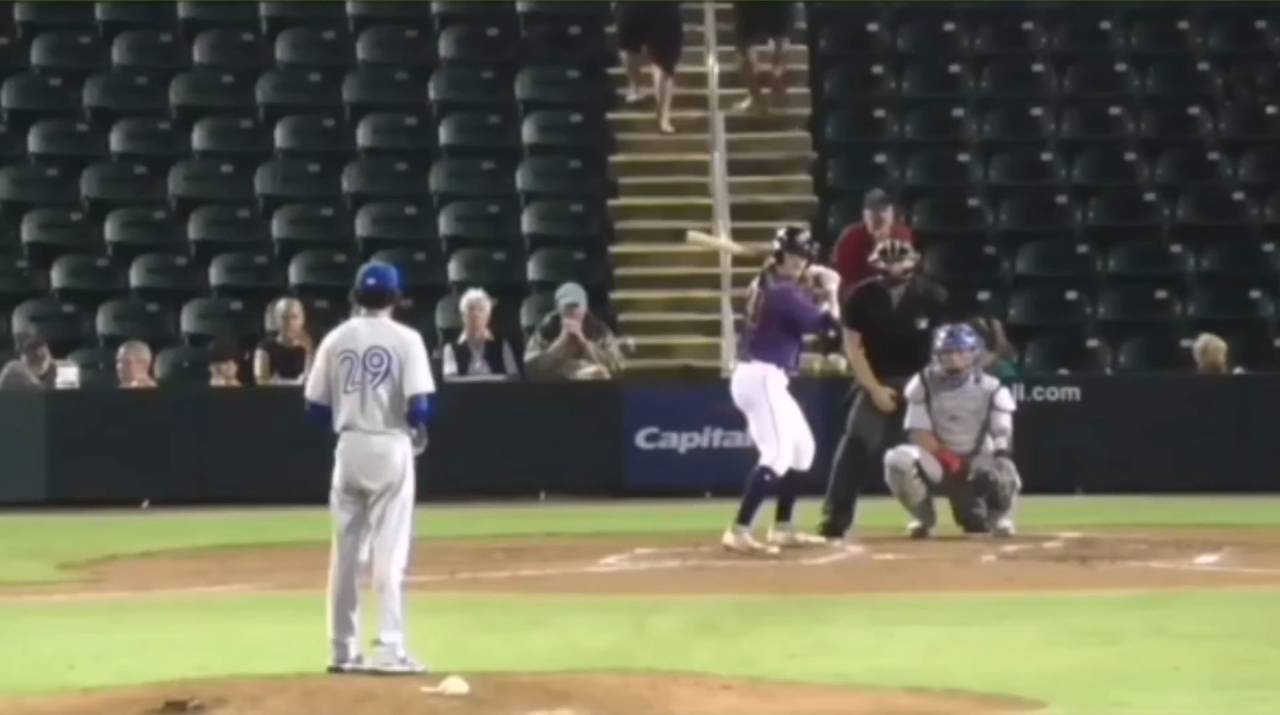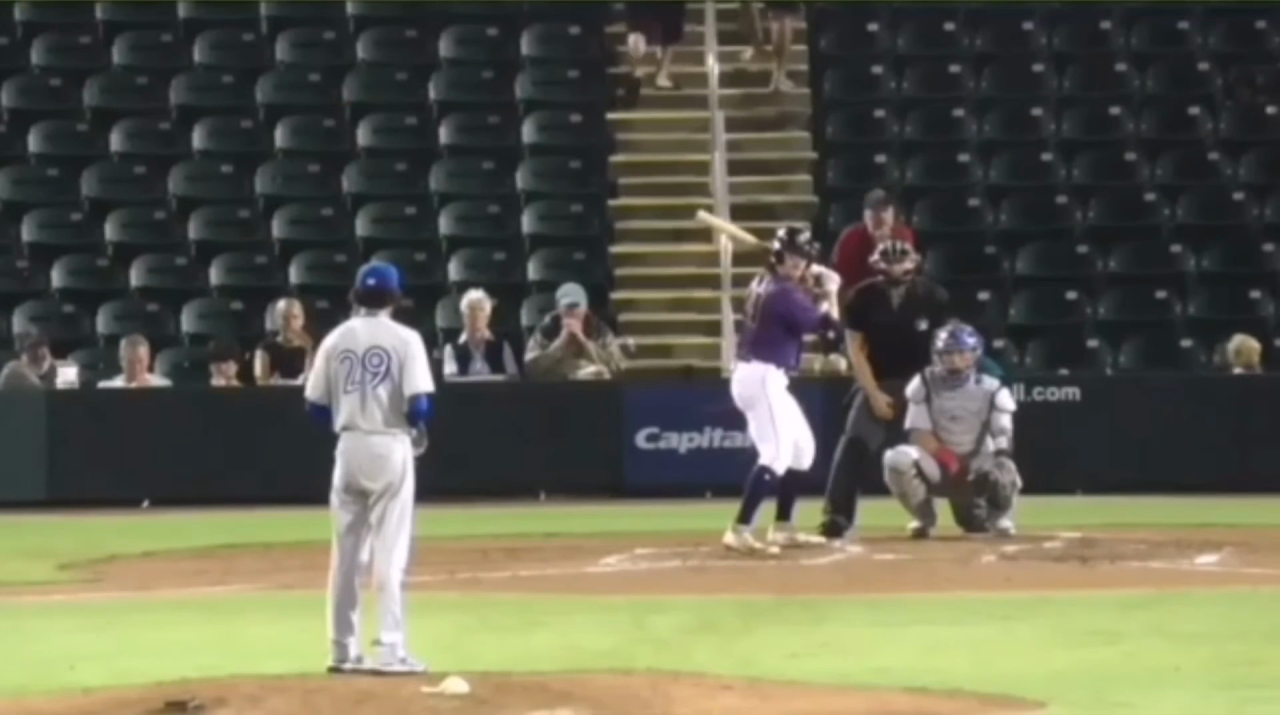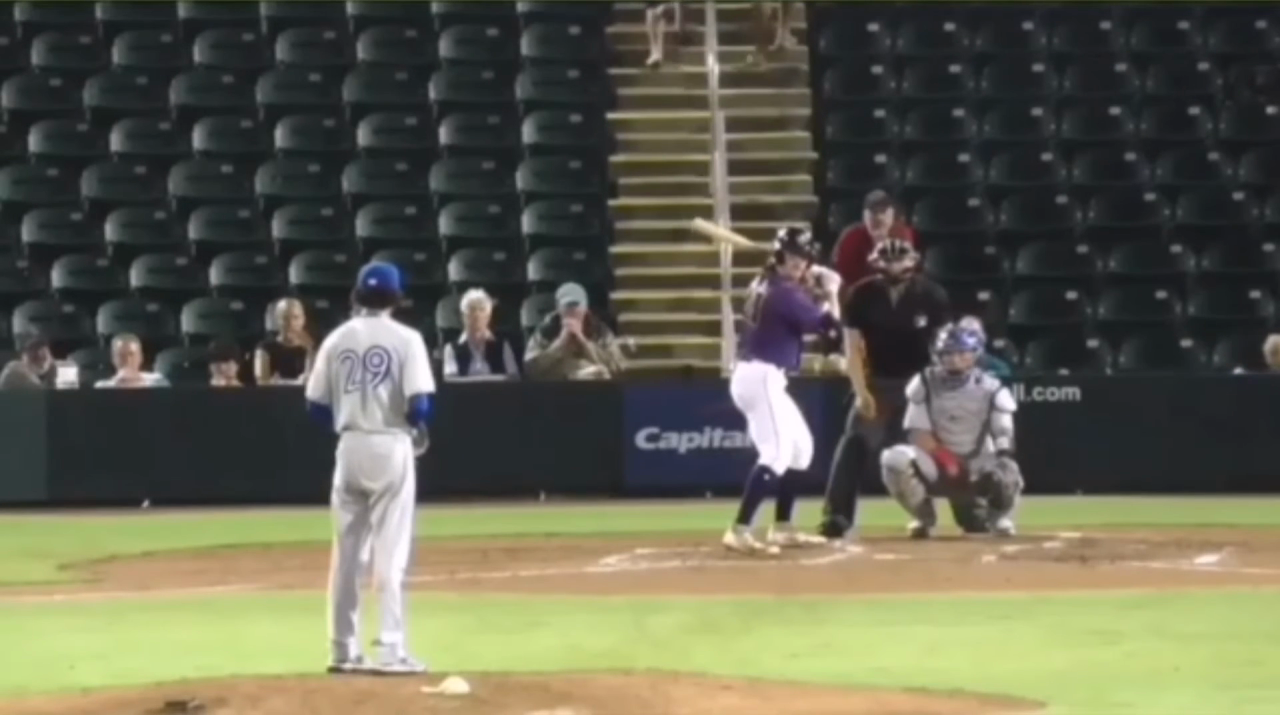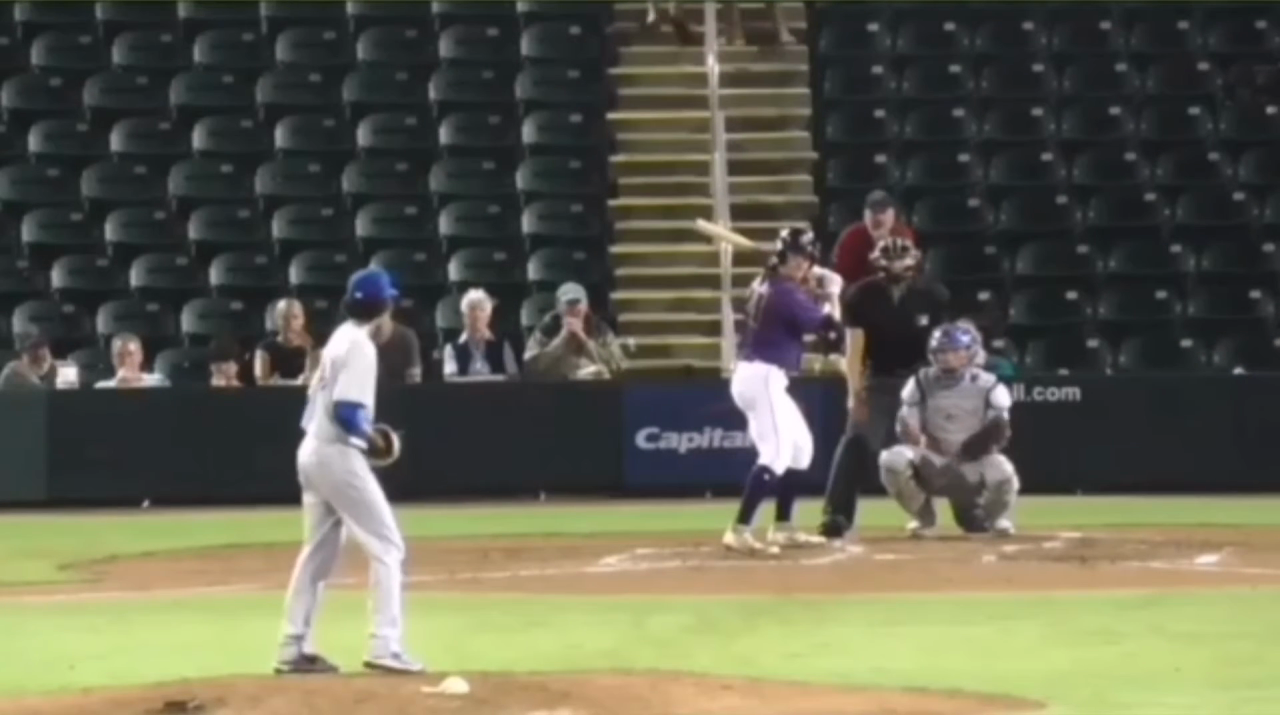
dt=1s
person 1, frame 1
left shoulder: (335, 338)
right shoulder: (405, 338)
left elbow: (315, 406)
right elbow: (419, 406)
right wrist: (416, 430)
left hip: (349, 448)
right hip: (390, 448)
left knee: (345, 552)
right knee: (389, 552)
left ankle: (344, 649)
right ankle: (390, 650)
person 1, frame 2
left shoulder: (335, 339)
right shoulder: (404, 338)
left elbow: (315, 406)
right elbow: (418, 405)
right wrist: (417, 430)
left hip: (349, 448)
right hip: (390, 448)
left knee: (346, 552)
right knee: (389, 552)
left ankle: (344, 649)
right ankle: (390, 650)
person 1, frame 3
left shoulder: (336, 339)
right shoulder: (405, 338)
left elbow: (316, 405)
right elbow: (419, 405)
right wrist: (415, 427)
left hip: (349, 448)
right hip: (390, 447)
left knee: (346, 552)
right knee: (390, 553)
left ankle: (344, 649)
right ankle: (390, 651)
person 1, frame 4
left shoulder: (339, 338)
right shoulder: (361, 346)
right elbow: (346, 410)
right wrist: (372, 437)
left hip: (313, 451)
right hip: (338, 455)
left knee: (318, 552)
right knee: (386, 547)
left ankle: (293, 649)
right ankle: (385, 646)
person 2, frame 1
left shoulder: (766, 283)
right shoulder: (784, 292)
right elbow: (830, 322)
left hip: (763, 377)
right hip: (761, 378)
left knee: (801, 448)
right knee: (778, 454)
left ankle: (782, 528)
right ankle: (739, 531)
person 2, frame 2
left shoulder: (765, 283)
right shoulder: (784, 292)
left elbow: (800, 315)
right elbow: (828, 323)
left wrist: (816, 290)
right wrist: (831, 291)
left hip: (763, 376)
right hip: (761, 377)
left knee: (801, 447)
right knee: (777, 453)
left ankle: (782, 528)
right ankle: (739, 531)
person 2, frame 3
left shoulder: (765, 283)
right shoulder: (784, 292)
right elbow: (828, 322)
left hip: (760, 376)
right hip: (761, 377)
left knee: (799, 447)
right knee: (777, 452)
left ankle: (782, 528)
right ankle: (739, 531)
person 2, frame 4
left shoulder: (767, 284)
right shoulder: (785, 292)
left elbow: (801, 314)
right elbow: (828, 323)
left hip: (760, 376)
right hip: (762, 377)
left knee: (800, 446)
right knee: (777, 453)
left ankle: (782, 528)
right ankle: (739, 531)
person 3, frame 1
left shoulder: (931, 295)
right shoulder: (861, 296)
right elbow: (853, 347)
right wrist: (874, 388)
right hip: (877, 381)
right knee: (856, 445)
right ankle: (836, 517)
person 3, frame 2
left shoulder: (932, 296)
right shoulder: (862, 297)
right elbow: (855, 349)
right wrist: (872, 393)
right hip: (877, 382)
right knee: (854, 445)
right ankle: (836, 518)
person 3, frame 3
left shoulder: (931, 294)
right shoulder: (861, 295)
right elbow: (853, 348)
right wrist: (861, 392)
right hip: (877, 382)
right knee: (855, 445)
right ankle: (836, 519)
person 3, frame 4
left shoulder: (933, 294)
right shoulder: (861, 295)
right elbow: (854, 348)
right wrist: (854, 393)
right hip: (878, 381)
right knee: (856, 445)
right ankle: (836, 518)
person 4, frame 1
left shoulder: (991, 389)
right shoulder: (924, 384)
left elbow: (1003, 439)
right elbow: (919, 434)
left wrist: (1002, 467)
right wrist: (948, 458)
left hip: (978, 463)
right hip: (937, 462)
left knee: (1003, 474)
right knee: (898, 459)
left ankle: (998, 515)
right ankle: (924, 517)
person 4, frame 2
left shoulder: (991, 389)
right shoulder: (925, 384)
left elbow: (1003, 438)
right elbow: (919, 435)
left wrist: (1001, 465)
right wrist: (948, 459)
left hip: (978, 464)
right hip: (937, 463)
left knee: (1003, 474)
right knee: (898, 459)
left ankle: (997, 515)
right ankle: (924, 517)
person 4, frame 3
left shoulder: (991, 388)
right shoulder: (925, 384)
left elbow: (1004, 437)
right elbow: (917, 434)
left wrist: (1004, 462)
right wrist: (947, 460)
left hip: (978, 465)
right hip: (937, 462)
left knee: (1006, 475)
right knee: (895, 459)
left ankle: (997, 515)
right ankle: (924, 517)
person 4, frame 4
left shoulder: (987, 385)
right shoulder: (921, 384)
left elbow: (1001, 433)
right elbow: (908, 437)
left wrist: (994, 437)
right wrist: (908, 429)
left hip: (974, 462)
right hip: (934, 463)
left knee: (1002, 472)
right knee: (893, 460)
left ankle: (996, 517)
right ankle: (924, 517)
